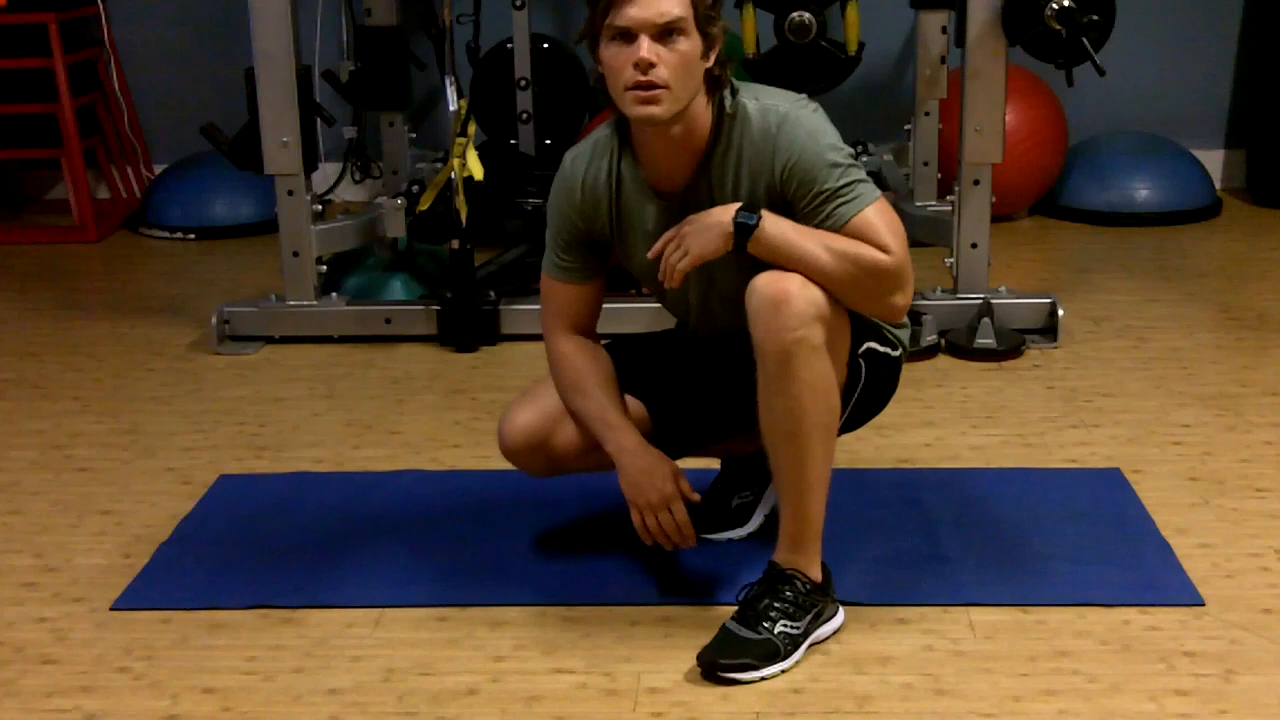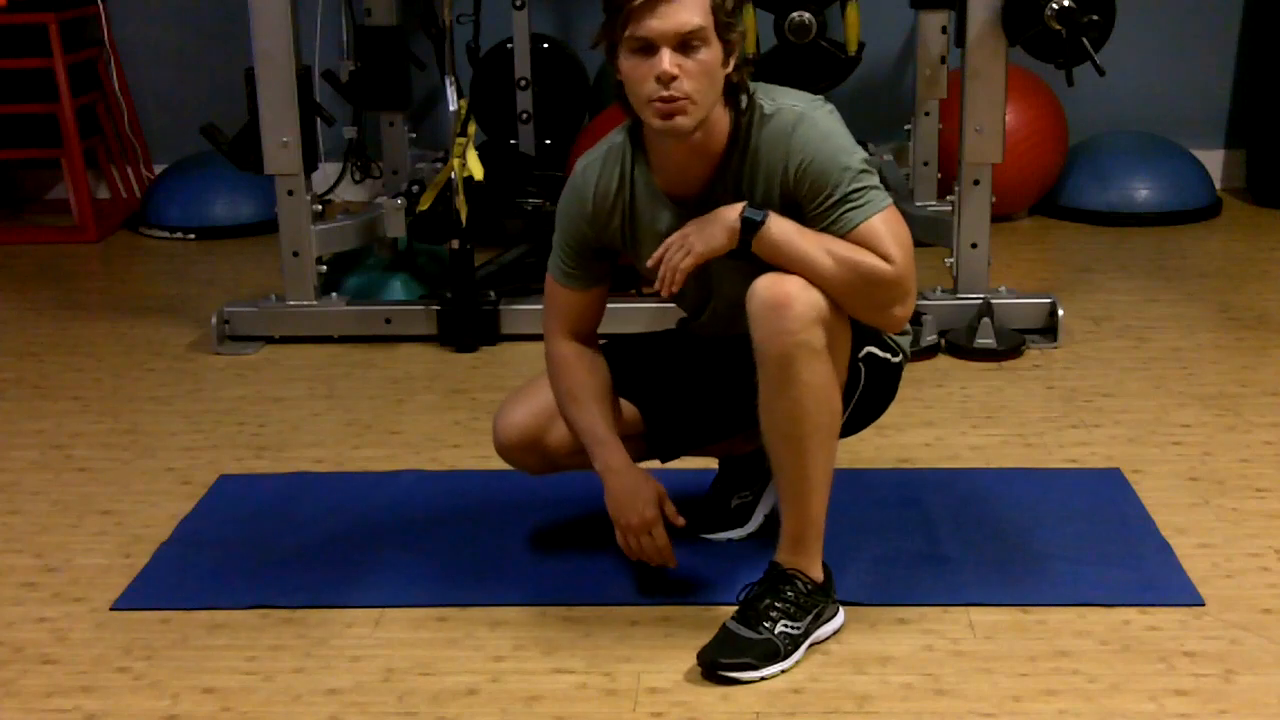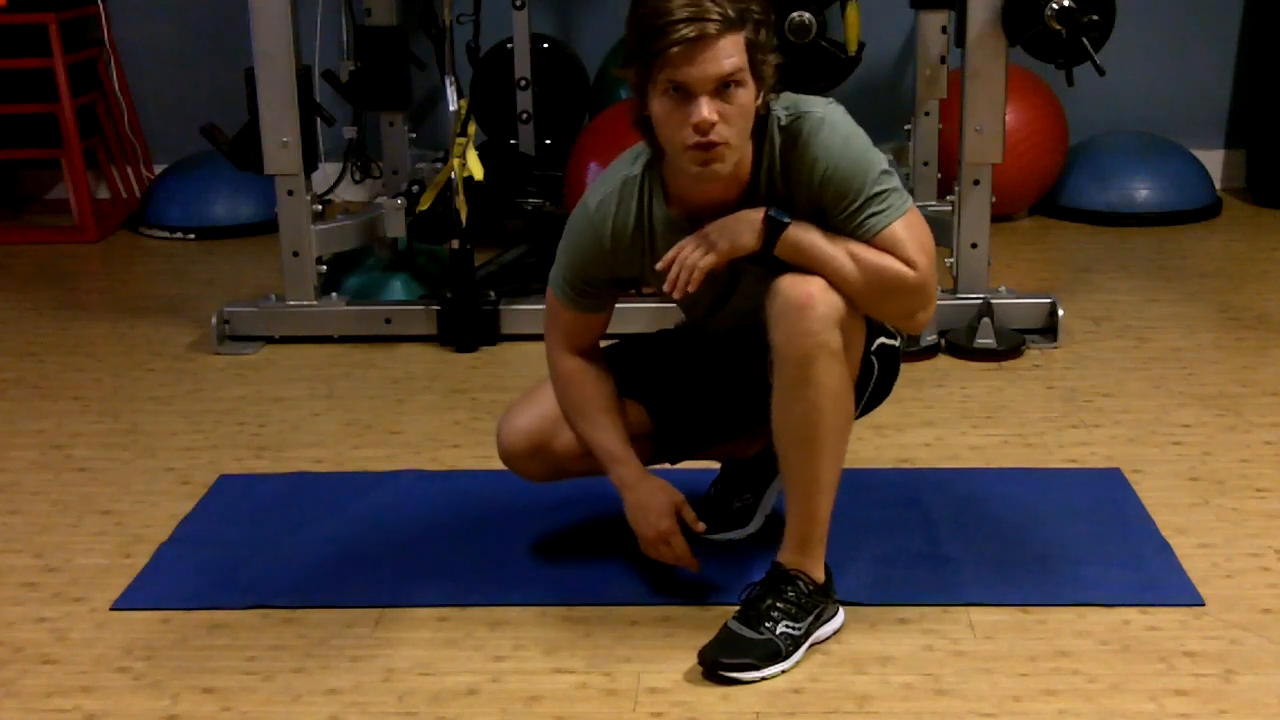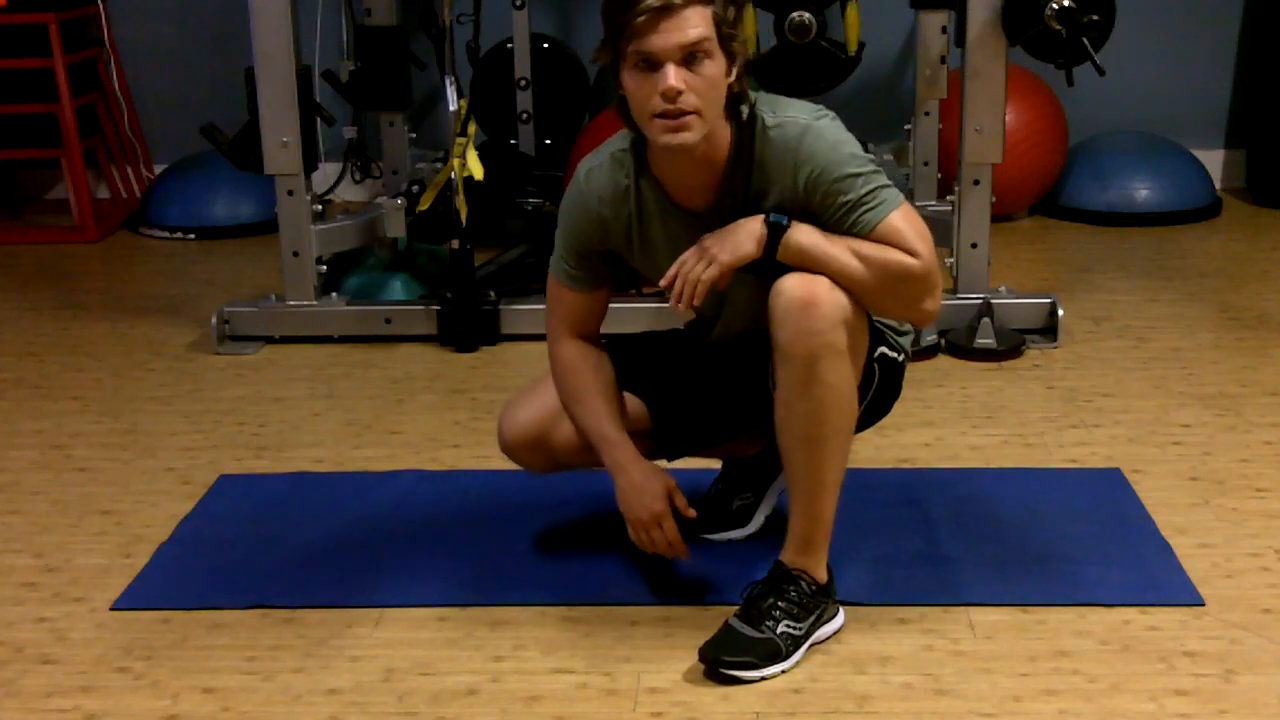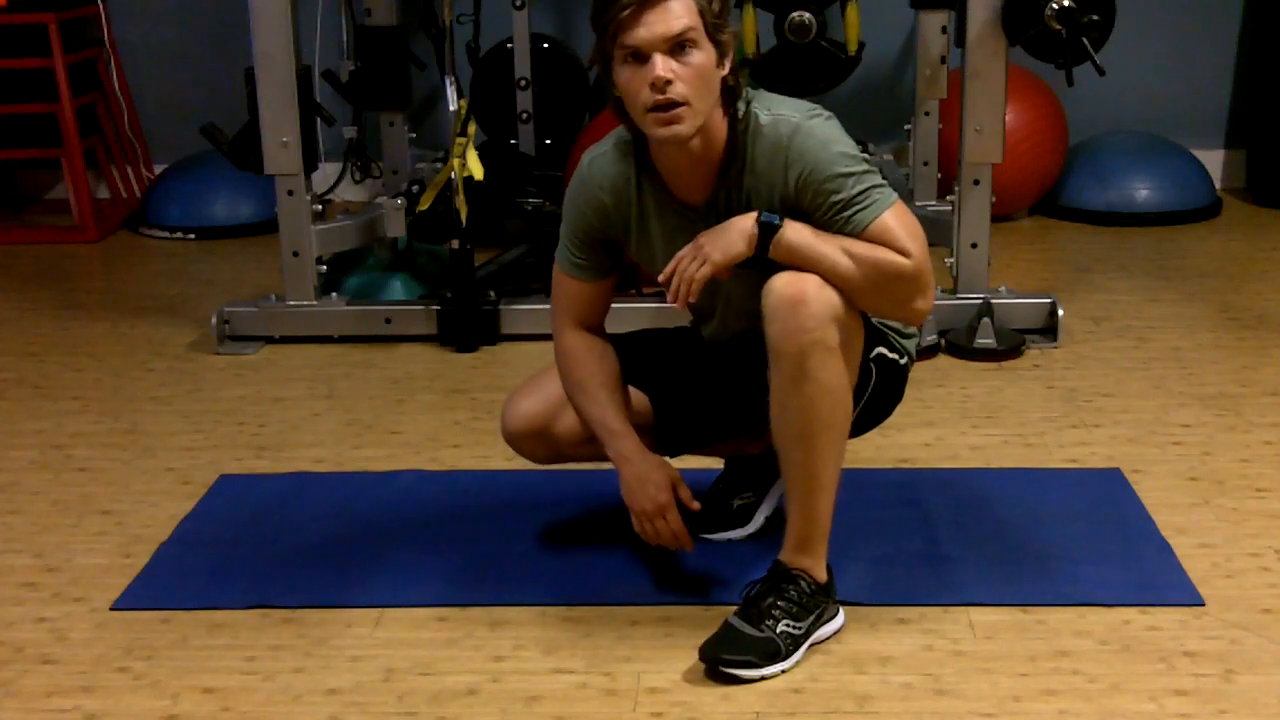
dt=0.7s
person 1, frame 1
left shoulder: (784, 130)
right shoulder: (585, 176)
left elbow: (893, 286)
right elbow: (568, 331)
left wrist: (744, 222)
right wrist: (631, 451)
left hip: (840, 355)
right hip: (712, 354)
left knee: (782, 296)
right knee: (528, 436)
left ankle: (802, 582)
right ankle: (751, 453)
person 1, frame 2
left shoulder: (799, 132)
right shoulder: (598, 183)
left elbow: (894, 299)
right elbow: (569, 335)
left wrist: (750, 223)
right wrist: (616, 466)
left hip: (842, 358)
right hip: (719, 354)
left knee: (782, 300)
right knee: (522, 434)
left ankle: (803, 582)
right ankle: (750, 453)
person 1, frame 3
left shoulder: (820, 139)
right shoulder: (609, 212)
left elbow: (915, 300)
right elbow: (572, 350)
left wrist: (771, 227)
right wrist: (635, 479)
left hip: (833, 353)
right hip: (712, 354)
left knee: (805, 297)
right knee: (526, 442)
left ankle: (805, 583)
right ankle: (752, 451)
person 1, frame 4
left shoulder: (804, 142)
right shoulder: (600, 187)
left elbow: (923, 292)
right elbow: (572, 335)
left wrist: (771, 232)
right wrist: (627, 464)
left hip: (843, 358)
right hip: (720, 357)
left knee: (806, 299)
right knee: (528, 432)
left ankle: (806, 583)
right ankle: (754, 453)
person 1, frame 5
left shoulder: (799, 141)
right shoulder: (602, 178)
left elbow: (915, 290)
right elbow: (577, 326)
left wrist: (764, 230)
right wrist: (632, 454)
left hip: (847, 359)
right hip: (725, 355)
left knee: (797, 296)
right knee: (530, 422)
left ankle: (805, 581)
right ankle: (757, 451)
